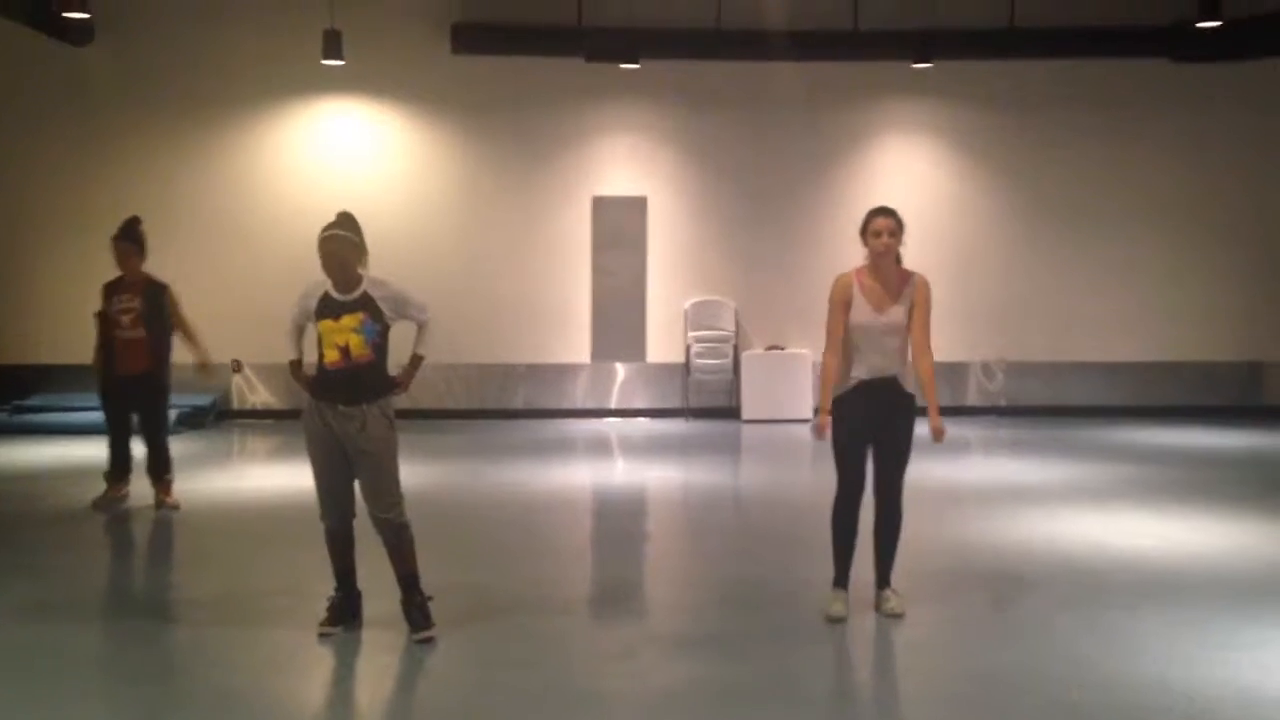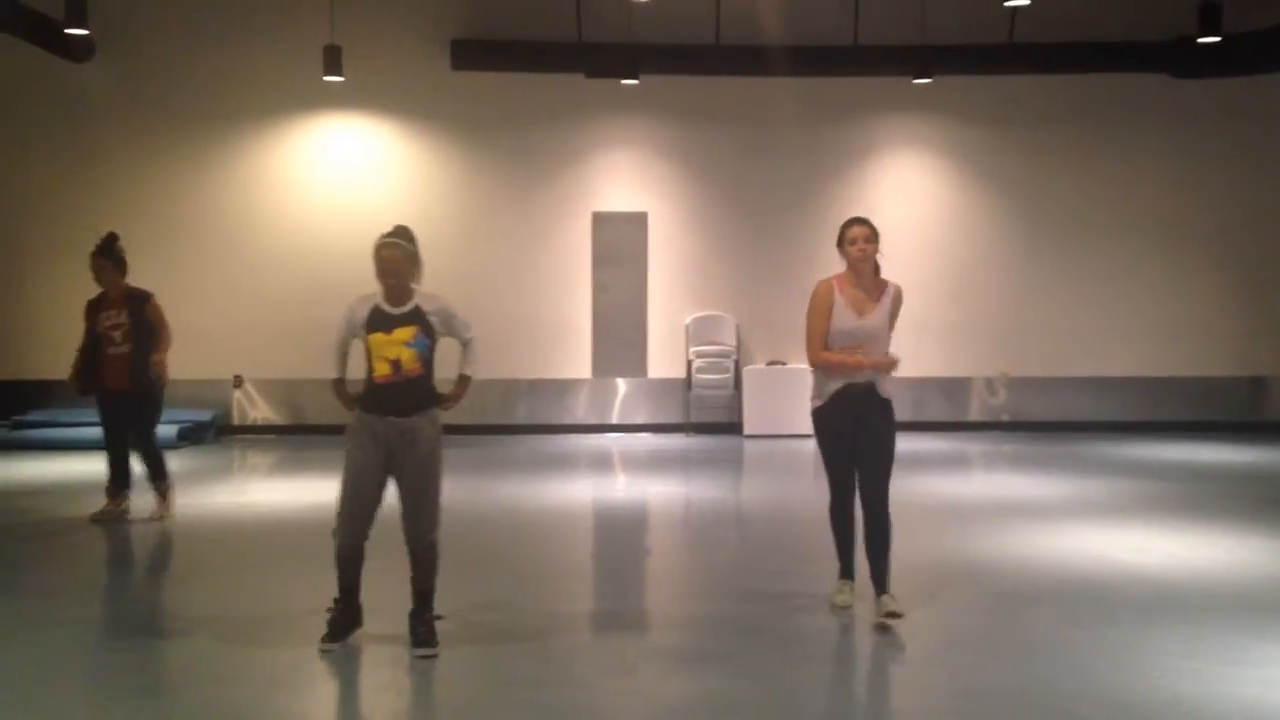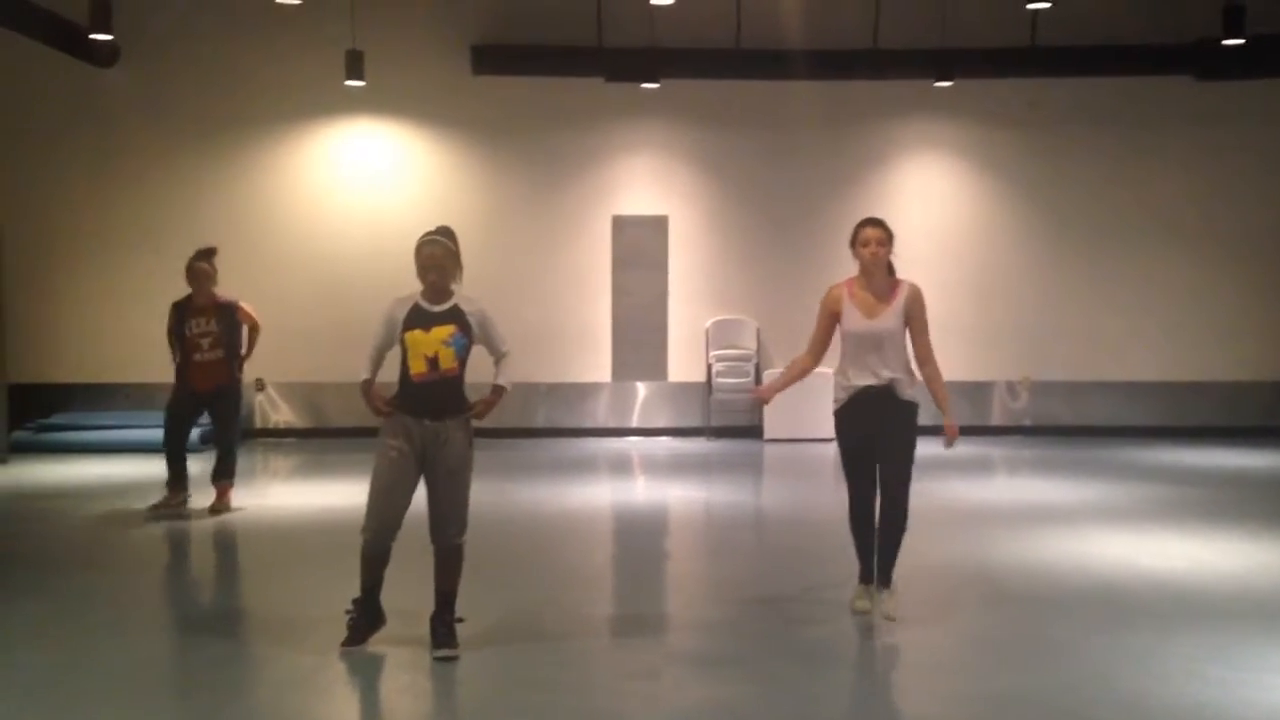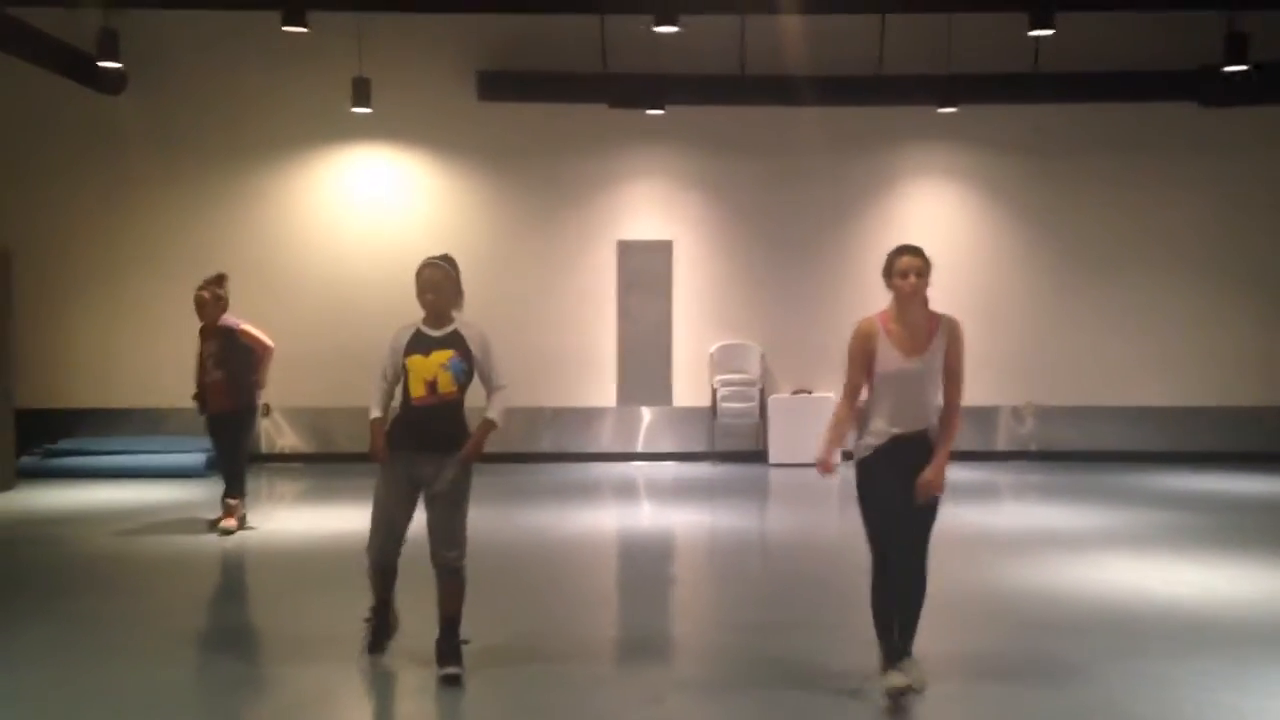
dt=0.7s
person 1, frame 1
left shoulder: (384, 294)
right shoulder: (312, 297)
left elbow: (424, 319)
right elbow: (295, 328)
left wrist: (411, 368)
right wrist: (297, 369)
left hip: (371, 413)
right hip: (323, 414)
left knee: (387, 510)
right knee: (334, 513)
left ankle: (414, 600)
right ankle: (346, 600)
person 1, frame 2
left shoulder: (435, 309)
right shoulder: (360, 310)
left elbow: (468, 339)
right elbow: (341, 345)
left wrist: (460, 386)
right wrist: (339, 386)
left hip: (419, 427)
right hip: (369, 425)
left knee: (421, 529)
right knee: (349, 526)
left ankle: (422, 619)
right ankle: (346, 609)
person 1, frame 3
left shoulder: (472, 313)
right shoulder: (400, 310)
left elbow: (502, 355)
right elbow: (376, 352)
left wrist: (496, 394)
right wrist: (368, 388)
left hip: (452, 428)
right hip: (403, 426)
left knee: (449, 530)
right knee: (379, 522)
left ankle: (444, 622)
right ankle: (367, 610)
person 1, frame 4
left shoulder: (473, 337)
right shoulder: (403, 336)
left elbow: (497, 389)
right elbow: (384, 384)
left wrist: (483, 430)
right wrist: (376, 424)
left hip: (450, 456)
right hip: (400, 453)
left knee: (448, 552)
right knee: (382, 545)
left ankle: (449, 645)
right ankle: (381, 618)
person 2, frame 1
left shoulder: (916, 285)
right shoulder: (845, 284)
left elbow: (921, 349)
right elbow: (834, 350)
left wrist: (933, 410)
right wrist: (825, 408)
left hip: (896, 396)
right hip: (851, 396)
left knee: (890, 495)
right knee: (849, 491)
left ankle: (884, 585)
right ankle: (840, 587)
person 2, frame 2
left shoulder: (893, 294)
right shoulder: (825, 291)
right elbow: (816, 355)
right wrist: (867, 363)
left hip: (876, 403)
right hip: (834, 403)
left knee: (876, 497)
right knee: (842, 495)
left ankle: (882, 593)
right ankle: (845, 577)
person 2, frame 3
left shoulder: (909, 294)
right shoulder: (837, 296)
left elbow: (925, 358)
right elbow: (812, 356)
left wrist: (946, 412)
right wrist: (772, 387)
left hip: (897, 403)
right hip: (853, 404)
left knee: (896, 496)
right knee: (860, 498)
left ankle: (886, 584)
right ankle: (866, 580)
person 2, frame 4
left shoulder: (948, 330)
right shoulder: (868, 331)
left elbow: (952, 403)
right elbow: (850, 400)
left wrist: (940, 462)
right wrist: (830, 447)
left hip: (925, 451)
right hip: (878, 454)
left knee: (915, 559)
right knee: (888, 556)
left ankle: (904, 652)
right ankle: (890, 664)
person 3, frame 1
left shoulder: (159, 291)
right shoulder: (110, 290)
left elbow: (181, 324)
right elbow: (103, 329)
left wrist: (199, 351)
right wrist: (99, 362)
left hip: (149, 375)
right hip: (116, 376)
left knee: (155, 433)
right knee: (118, 432)
left ankle: (163, 488)
right ankle: (117, 485)
person 3, frame 2
left shoulder: (143, 300)
right shoulder: (94, 307)
left elbow: (164, 333)
right elbow: (88, 343)
left wrist: (159, 356)
right wrist: (77, 372)
left hip: (143, 384)
right hip: (110, 387)
left knee: (143, 439)
right knee: (116, 443)
left ankle: (163, 493)
right ankle: (118, 499)
person 3, frame 3
left shoulder: (230, 308)
right shoulder: (179, 309)
left elbow: (255, 325)
right elbow: (172, 334)
left wrist: (245, 356)
right wrist: (179, 359)
left hip: (225, 386)
right hip: (190, 386)
left knee: (225, 439)
right knee: (173, 436)
left ankle: (223, 492)
right ankle: (177, 491)
person 3, frame 4
left shoulder: (234, 328)
right shoulder: (205, 332)
left elbow: (267, 346)
left wrist: (257, 379)
right wrist: (203, 398)
left hip: (238, 406)
right hip: (215, 408)
left knee: (235, 457)
right knee: (224, 459)
left ankle: (233, 510)
right ankle: (235, 508)
